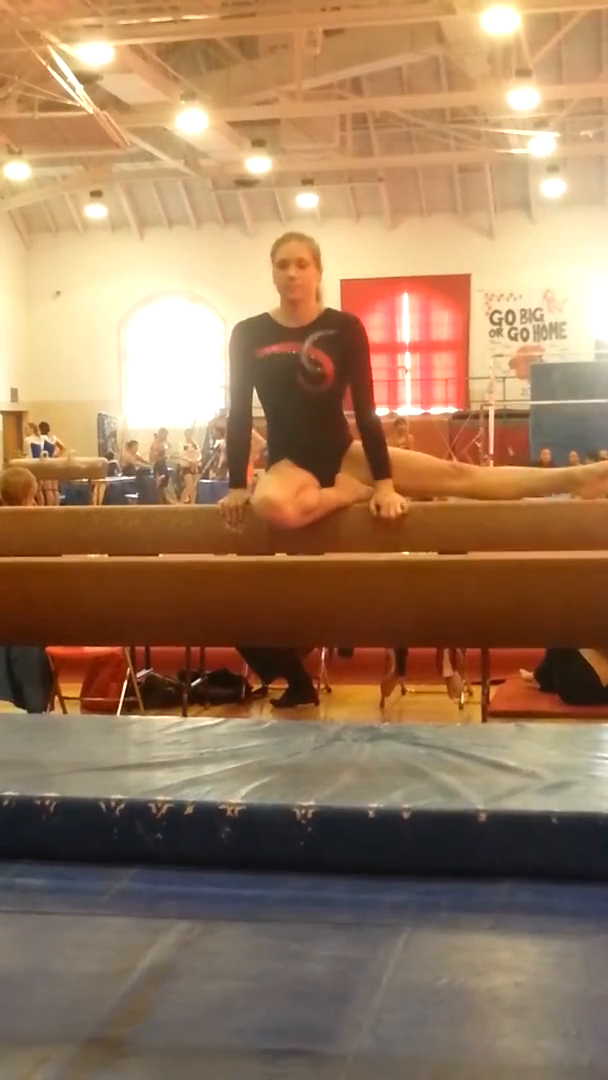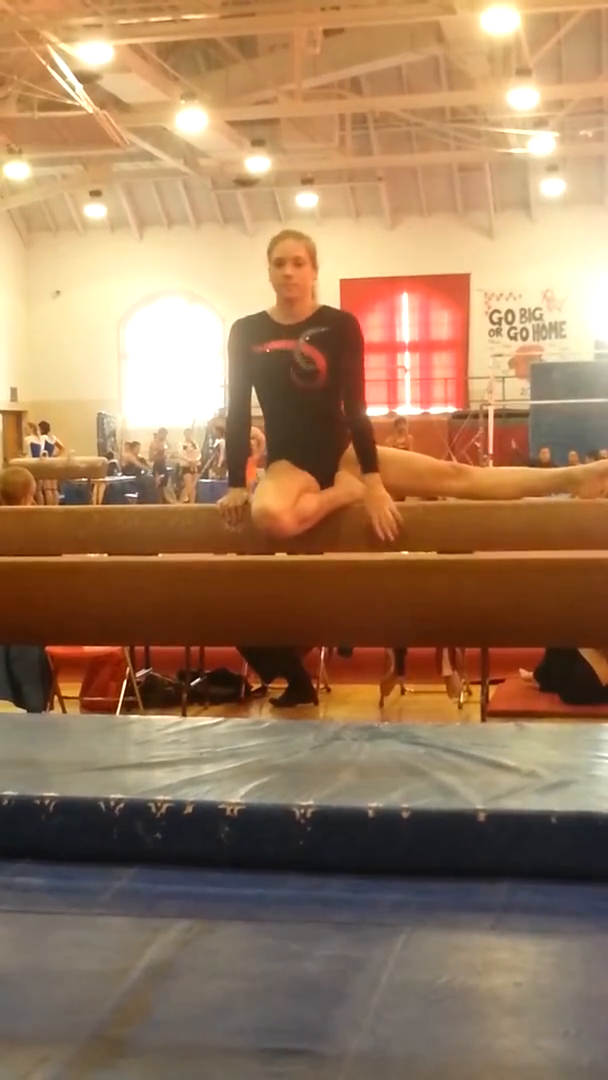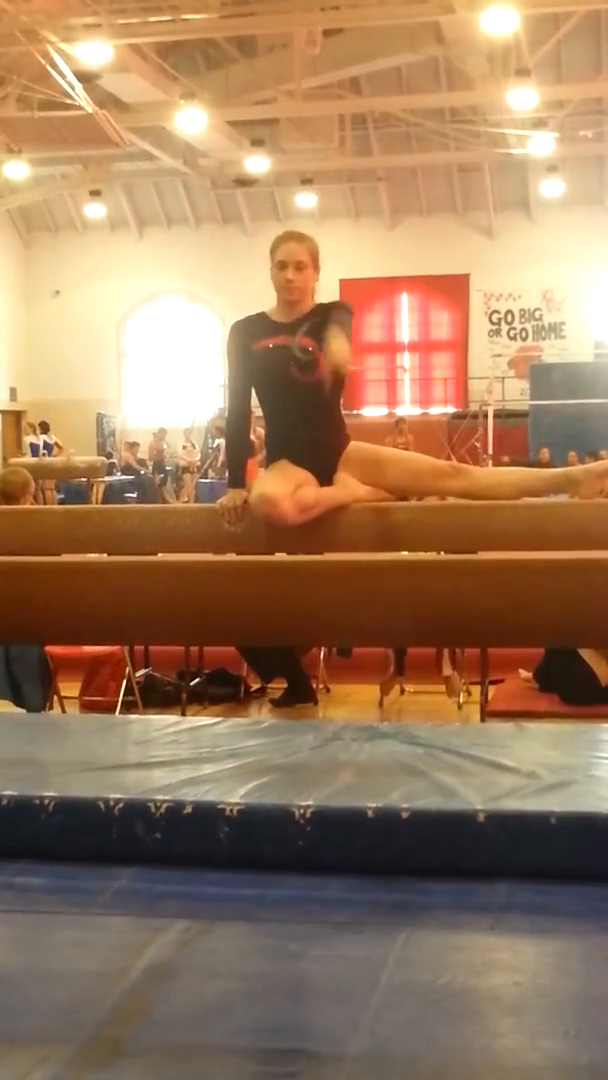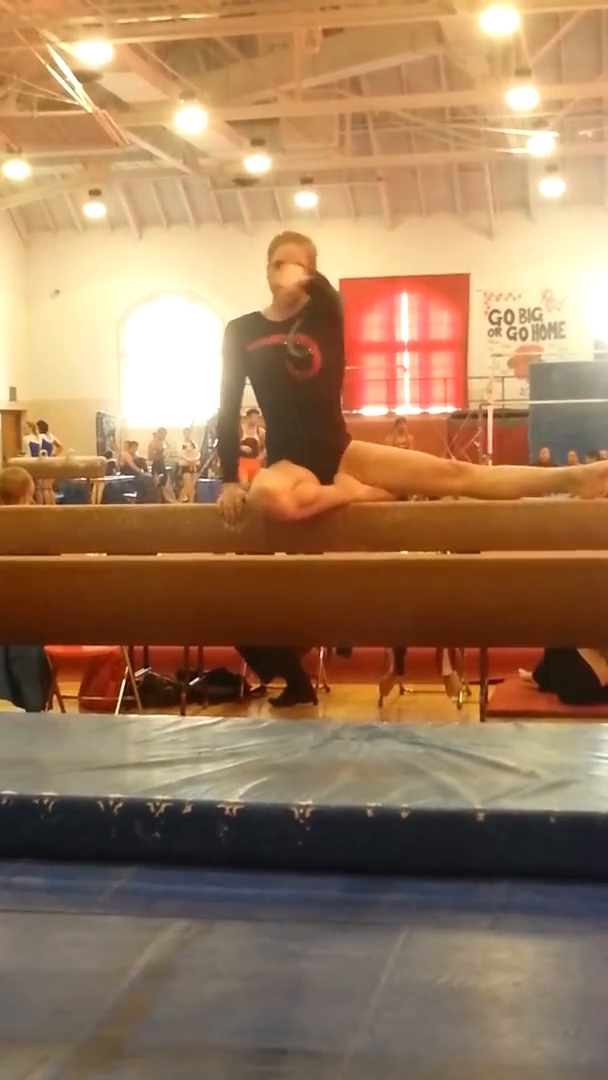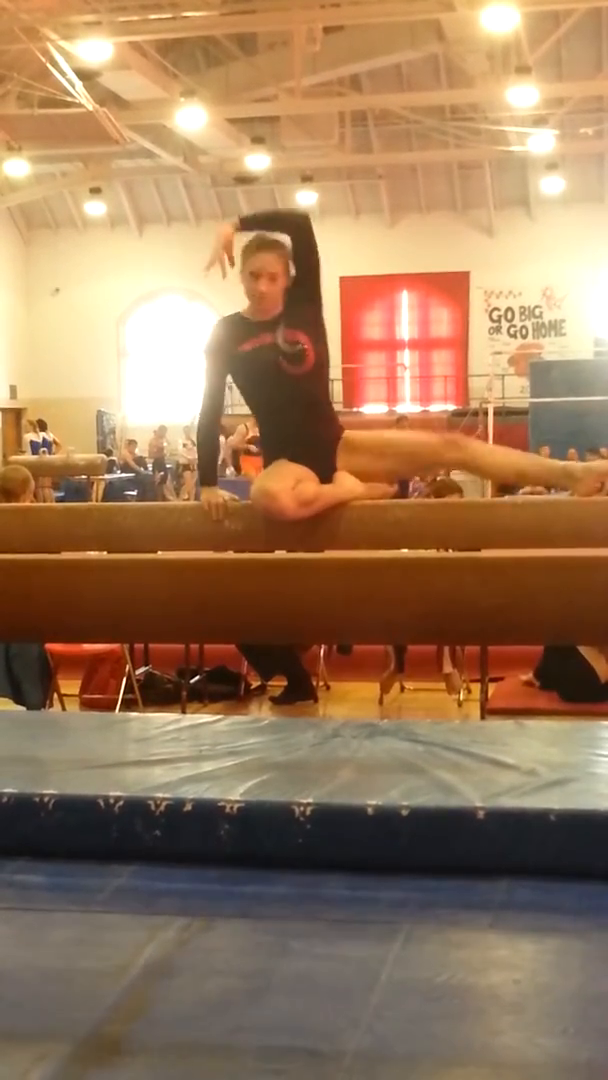
dt=0.2s
person 1, frame 1
left shoulder: (345, 328)
right shoulder: (248, 334)
left elbow: (366, 410)
right elbow: (239, 412)
left wrist: (385, 482)
right wrist: (236, 486)
left hip: (343, 452)
right hip: (290, 462)
left knee: (453, 474)
right knee: (273, 507)
left ankle: (575, 477)
right ankle: (355, 492)
person 1, frame 2
left shoulder: (340, 325)
right shoulder: (246, 332)
left elbow: (355, 406)
right elbow: (238, 411)
left wrist: (375, 479)
right wrist: (236, 485)
left hip: (340, 451)
right hip: (288, 461)
left knee: (451, 474)
right knee: (271, 516)
left ankle: (573, 477)
right ankle: (348, 491)
person 1, frame 3
left shoulder: (330, 315)
right shoulder: (245, 332)
left elbow: (342, 322)
right elbow: (237, 410)
left wrist: (338, 335)
right wrist: (235, 484)
left hip: (339, 450)
right hip: (288, 460)
left knee: (450, 474)
right knee: (270, 502)
left ankle: (572, 477)
right ankle: (354, 491)
person 1, frame 4
left shoulder: (324, 312)
right shoulder: (241, 331)
left elbow: (325, 293)
right elbow: (229, 409)
left wrist: (301, 278)
right wrist: (230, 482)
left hip: (338, 450)
right hip: (289, 460)
left knee: (453, 473)
right knee: (268, 495)
left ankle: (573, 478)
right ankle: (355, 492)
person 1, frame 5
left shoulder: (303, 303)
right shoulder: (227, 334)
left elbow: (301, 224)
right elbow: (211, 411)
left wrist: (235, 226)
right wrist: (209, 484)
left hip: (335, 444)
right hip: (288, 458)
left knee: (449, 445)
right knee: (270, 497)
left ankle: (570, 473)
right ankle: (351, 489)
